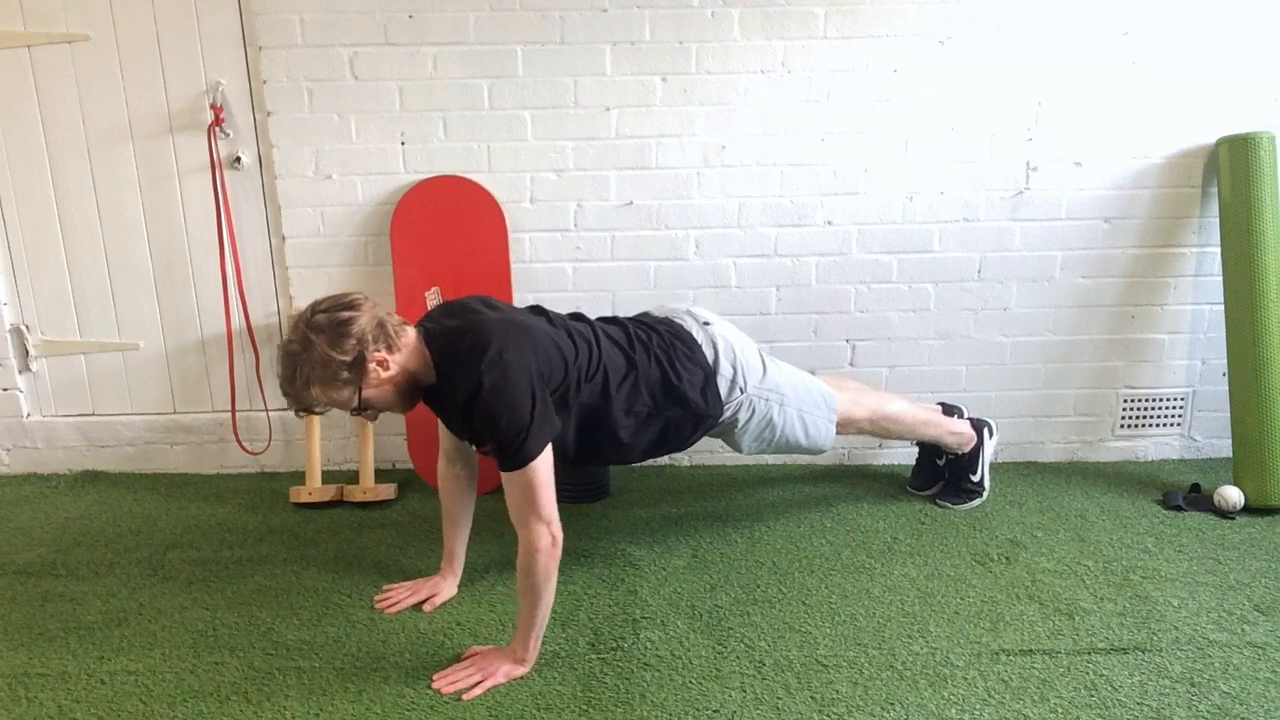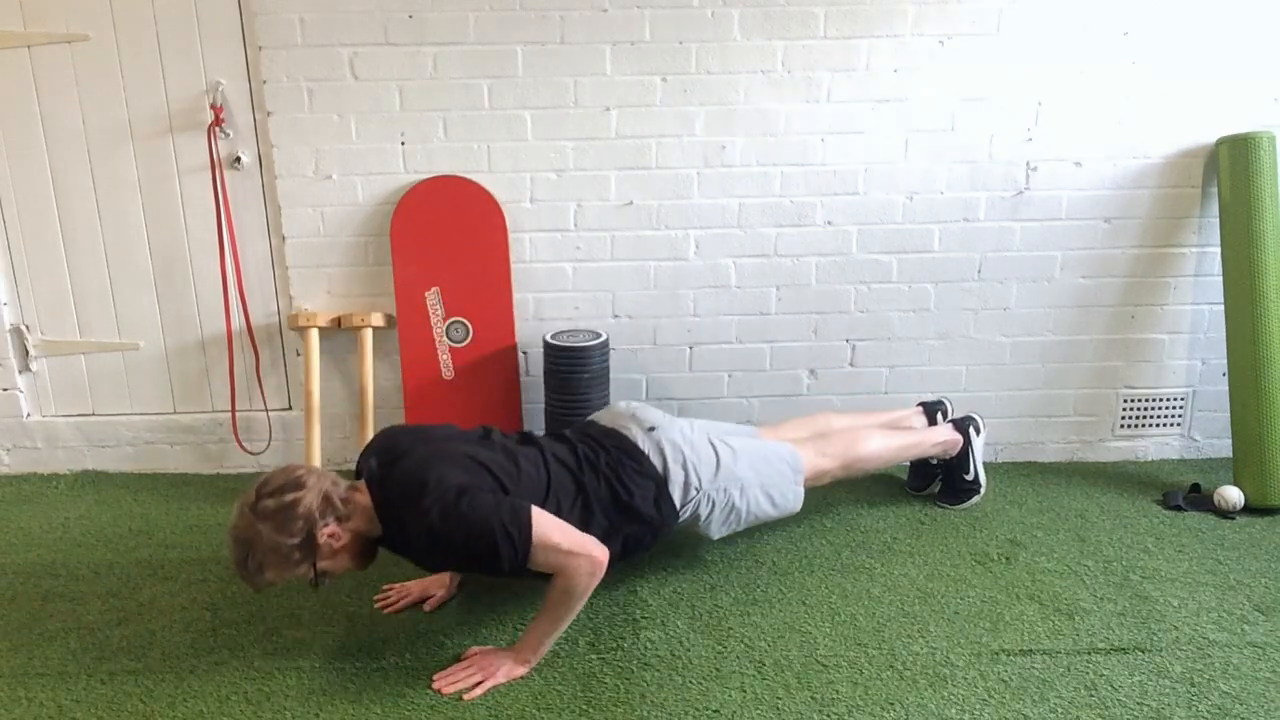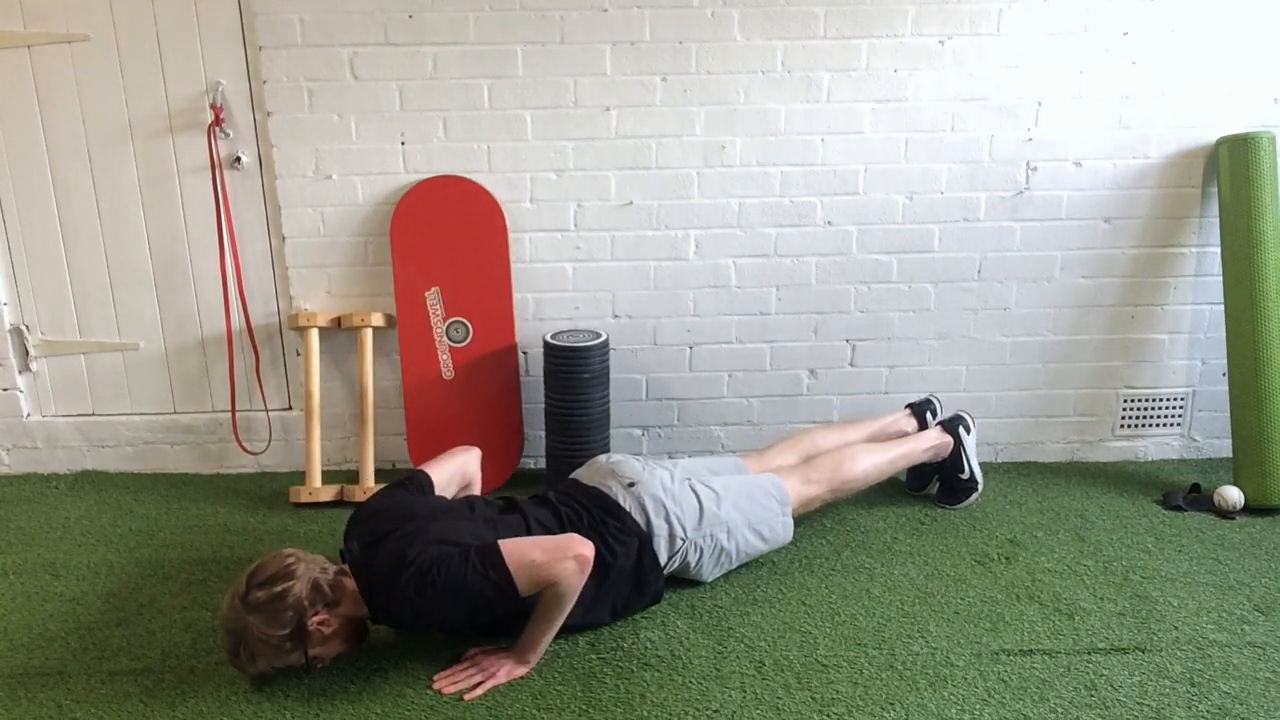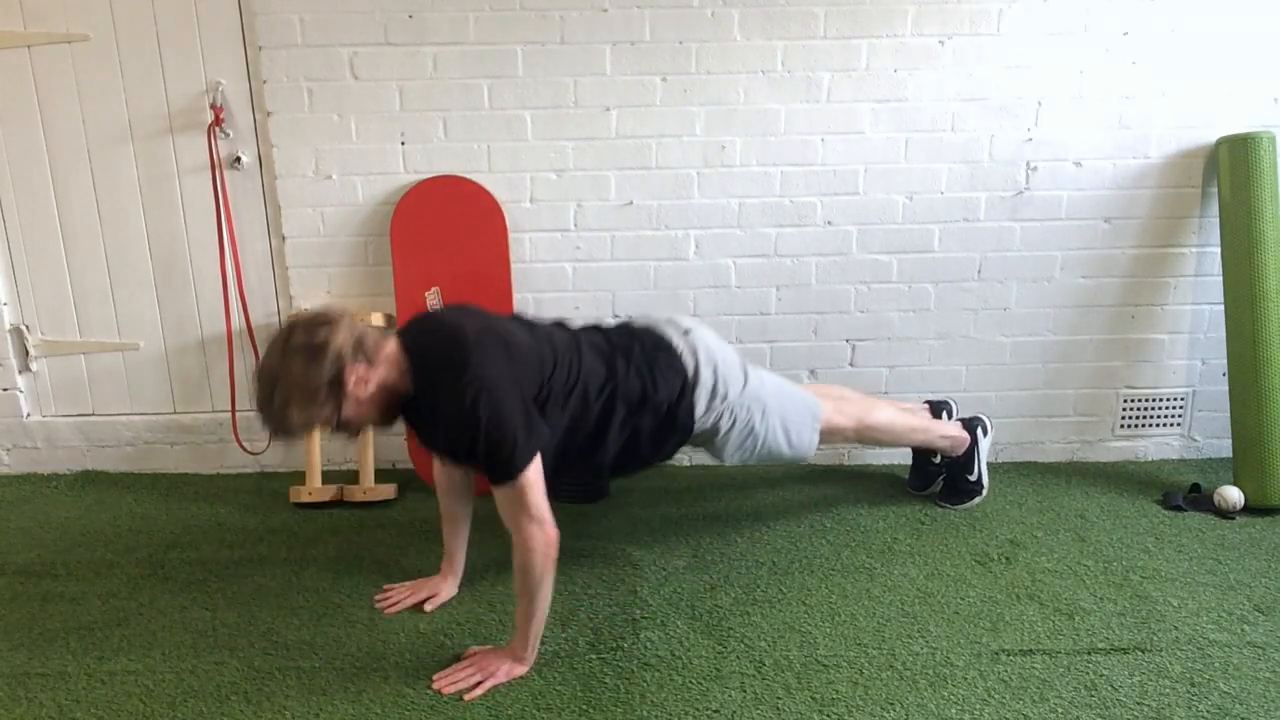
dt=1s
person 1, frame 1
left shoulder: (496, 376)
right shoulder: (435, 343)
left elbow: (541, 534)
right elbow: (458, 454)
left wrist: (519, 657)
right wrist: (449, 572)
left hip: (703, 371)
right hip: (667, 345)
left knee: (841, 415)
right knee: (826, 408)
left ankle: (964, 436)
right ankle: (942, 421)
person 1, frame 2
left shoulder: (432, 513)
right shoulder: (382, 460)
left elbow: (587, 558)
left wrist: (521, 656)
right wrist: (448, 570)
left hip: (657, 475)
right hip: (619, 438)
left knee: (815, 463)
right knee: (779, 442)
left ankle: (951, 439)
right ankle: (923, 416)
person 1, frame 3
left shoulder: (417, 588)
right shoulder: (374, 525)
left elbow: (573, 555)
right elbow: (467, 456)
left wrist: (522, 656)
left hip: (648, 528)
right hip: (612, 485)
left knee: (802, 488)
right knee: (770, 465)
left ankle: (942, 441)
right ankle: (911, 418)
person 1, frame 4
left shoulder: (475, 388)
right shoulder: (414, 355)
left elbow: (538, 534)
right elbow: (452, 462)
left wrist: (519, 653)
right wrist: (450, 572)
left hip: (687, 381)
right hip: (652, 354)
left knee: (828, 423)
right knee: (808, 412)
left ankle: (959, 438)
right ankle: (931, 414)
